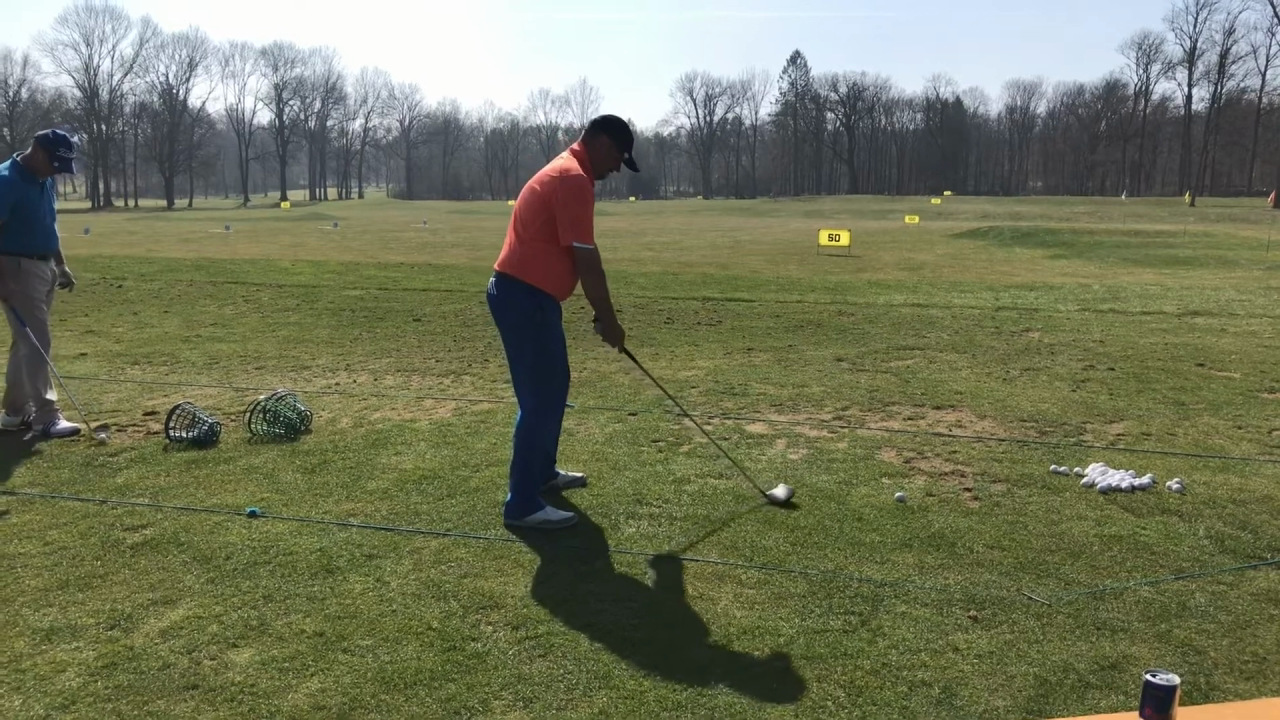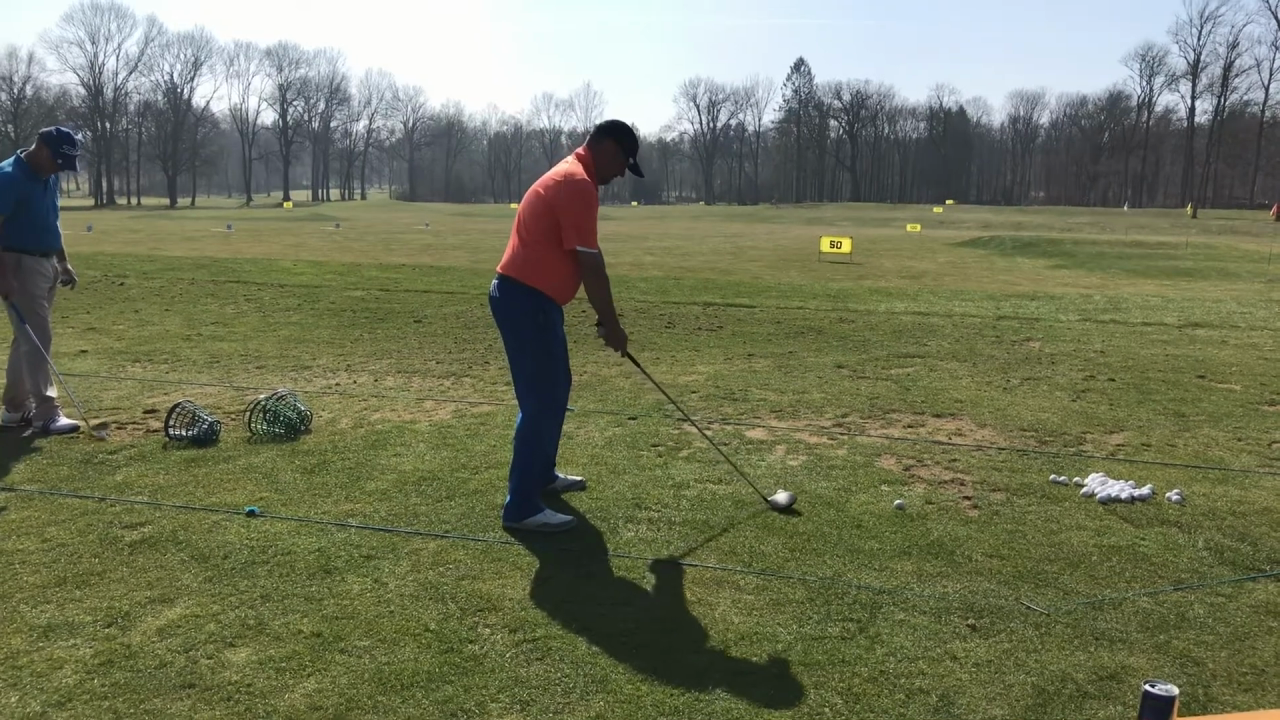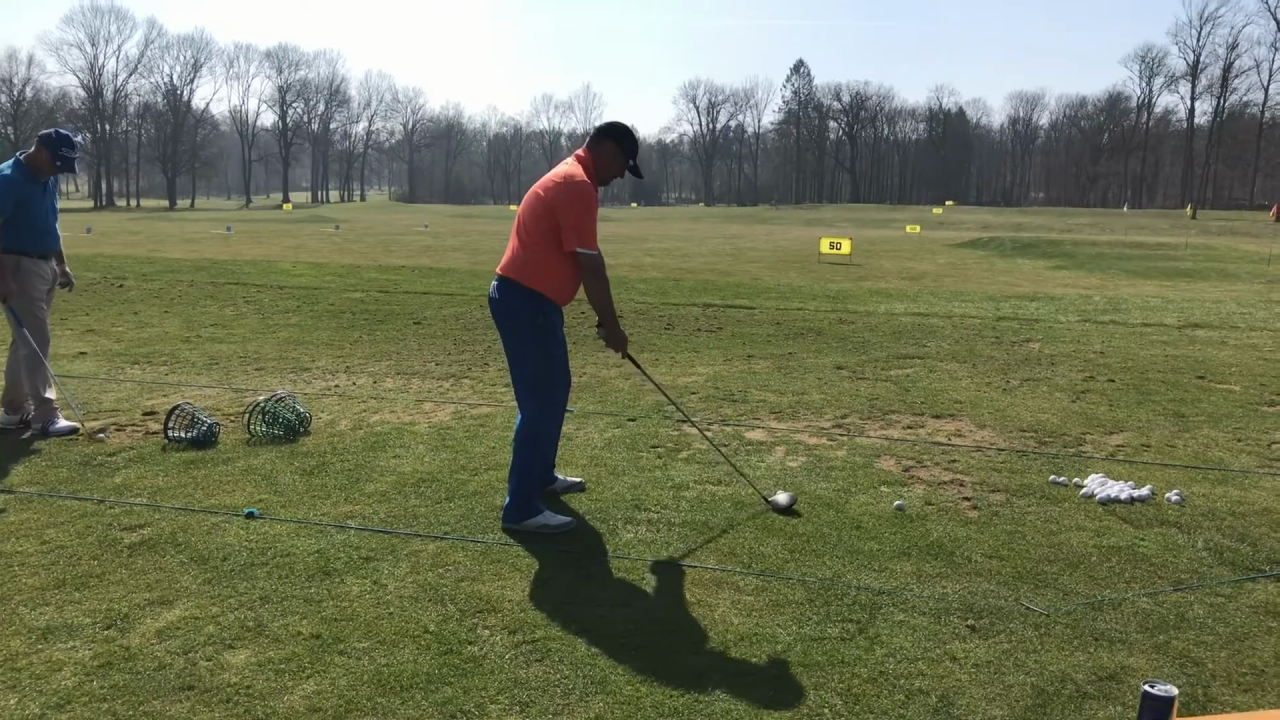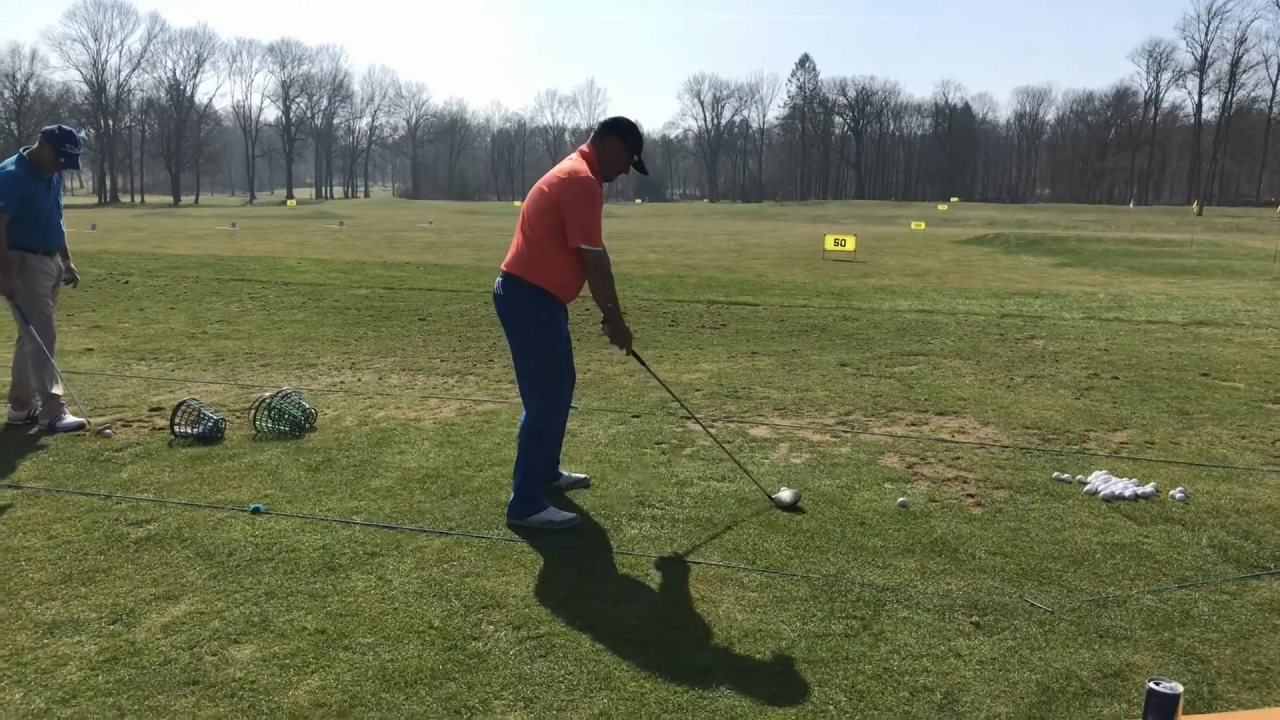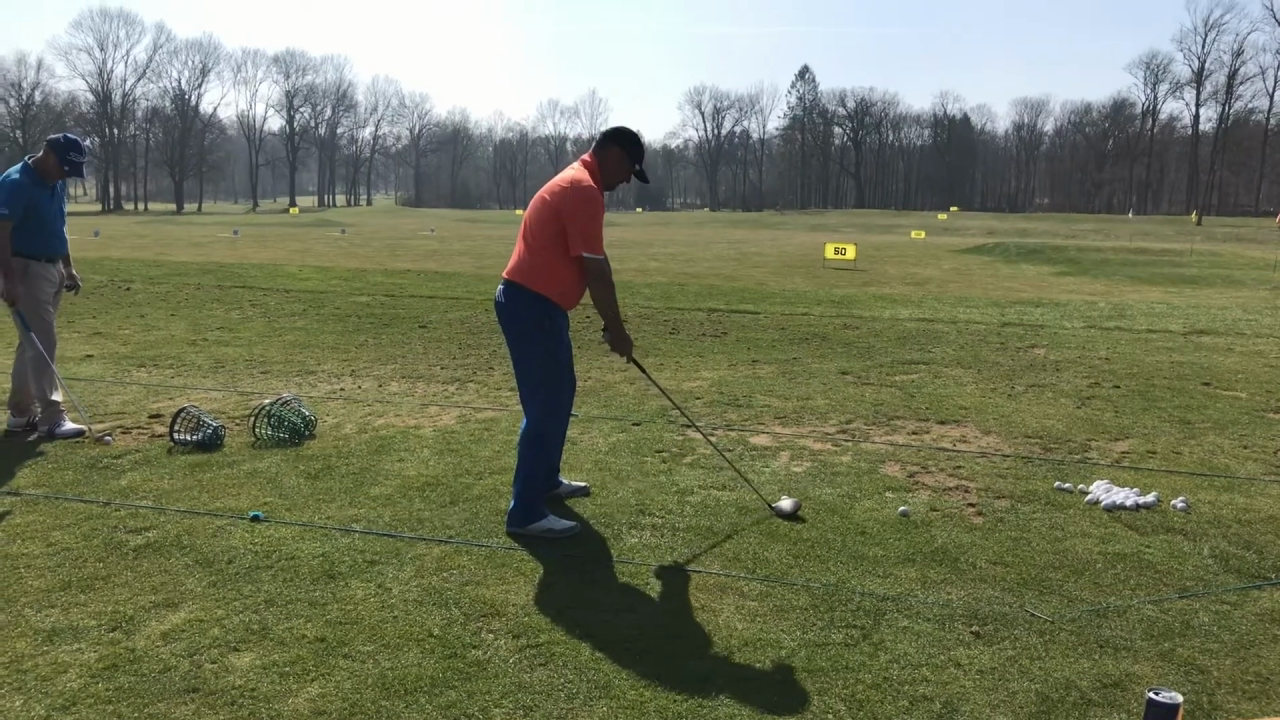
dt=0.1s
person 1, frame 1
left shoulder: (566, 172)
right shoulder: (574, 180)
left elbow: (575, 257)
right elbow: (586, 261)
left wrist: (600, 314)
right wrist: (608, 320)
left hip: (526, 293)
right hip: (524, 297)
left knee: (551, 387)
right knee: (540, 397)
left ankle: (542, 470)
right ankle: (522, 503)
person 1, frame 2
left shoulder: (569, 176)
right shoulder: (578, 184)
left elbow: (580, 261)
right elbow: (590, 265)
left wrist: (604, 318)
right wrist: (611, 324)
left hip: (530, 297)
right hip: (526, 300)
left knee: (554, 390)
right knee: (541, 400)
left ankle: (541, 473)
right ankle: (521, 505)
person 1, frame 3
left shoulder: (569, 177)
right shoulder: (578, 186)
left elbow: (580, 263)
right elbow: (590, 266)
left wrist: (604, 320)
right wrist: (611, 325)
left hip: (528, 298)
right hip: (525, 301)
left knee: (553, 391)
right knee: (541, 401)
left ankle: (541, 474)
right ankle: (521, 507)
person 1, frame 4
left shoulder: (574, 173)
right shoulder: (583, 182)
left elbow: (585, 258)
right elbow: (595, 263)
left wrist: (609, 315)
right wrist: (616, 321)
left hip: (534, 295)
right hip: (530, 298)
left knee: (557, 387)
right knee: (545, 397)
left ankle: (545, 470)
right ankle: (526, 503)
person 1, frame 5
left shoulder: (576, 182)
right shoulder: (584, 191)
left elbow: (587, 267)
right elbow: (597, 271)
left wrist: (610, 323)
right wrist: (617, 329)
left hip: (535, 302)
right hip: (531, 305)
left knee: (557, 395)
right knee: (546, 405)
left ankle: (545, 478)
right ankle: (525, 511)
person 2, frame 1
left shoulder: (45, 180)
left wrist: (61, 265)
left hip: (43, 266)
left knee: (26, 342)
right knee: (35, 342)
right ankle: (46, 416)
person 2, frame 2
left shoulder: (49, 177)
left wrist: (63, 262)
left hip: (45, 263)
left knee: (27, 339)
right knee: (37, 338)
right ankle: (46, 412)
person 2, frame 3
left shoulder: (48, 179)
left wrist: (62, 264)
left hip: (44, 265)
left knee: (26, 341)
right knee: (35, 341)
right ankle: (45, 414)
person 2, frame 4
left shoulder: (52, 176)
left wrist: (66, 260)
left hip: (49, 262)
left knee: (32, 337)
right knee: (41, 337)
right ankle: (51, 410)
person 2, frame 5
left shoulder: (56, 184)
left wrist: (68, 267)
left hip: (51, 269)
right hip: (26, 270)
left knee: (33, 343)
right knee: (42, 344)
right ankle: (51, 417)
